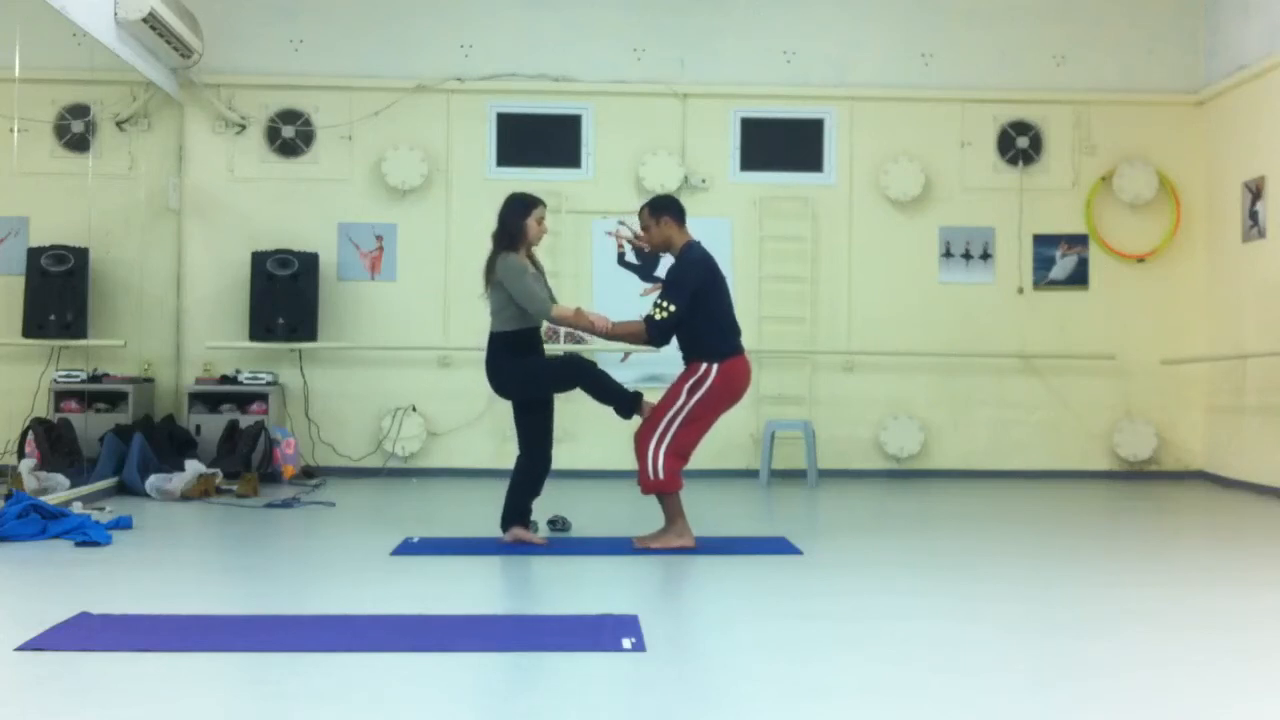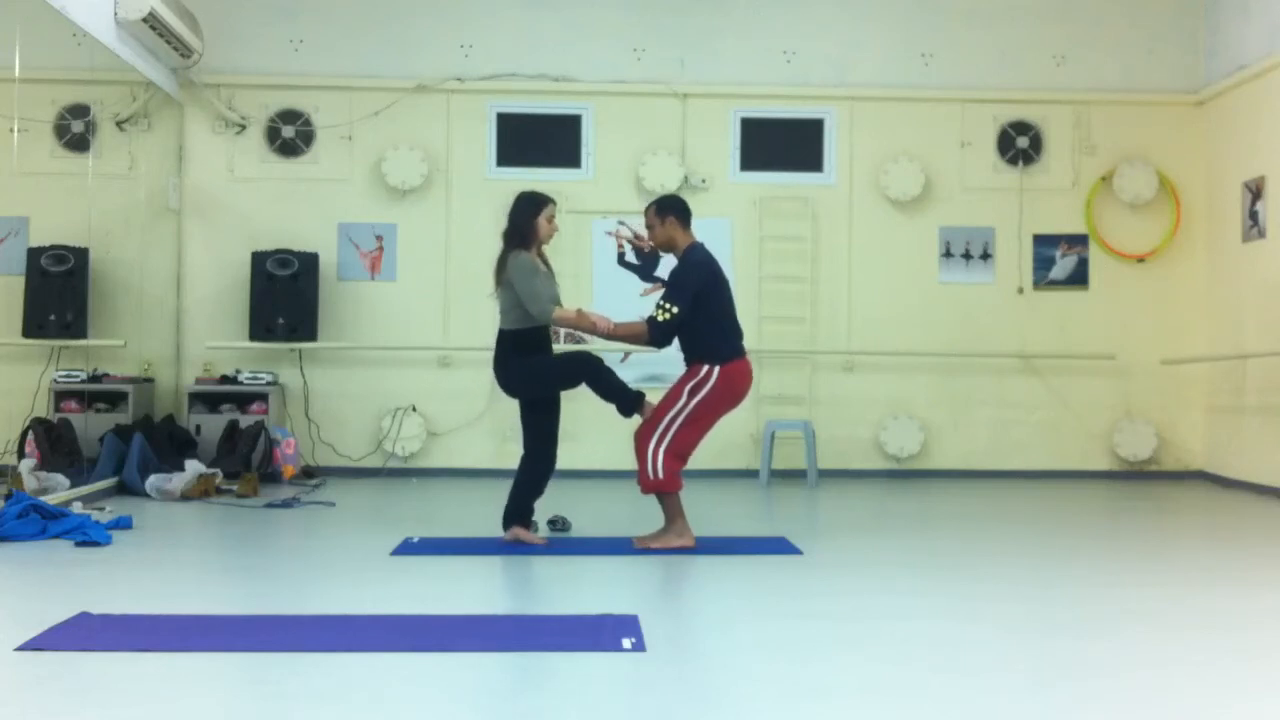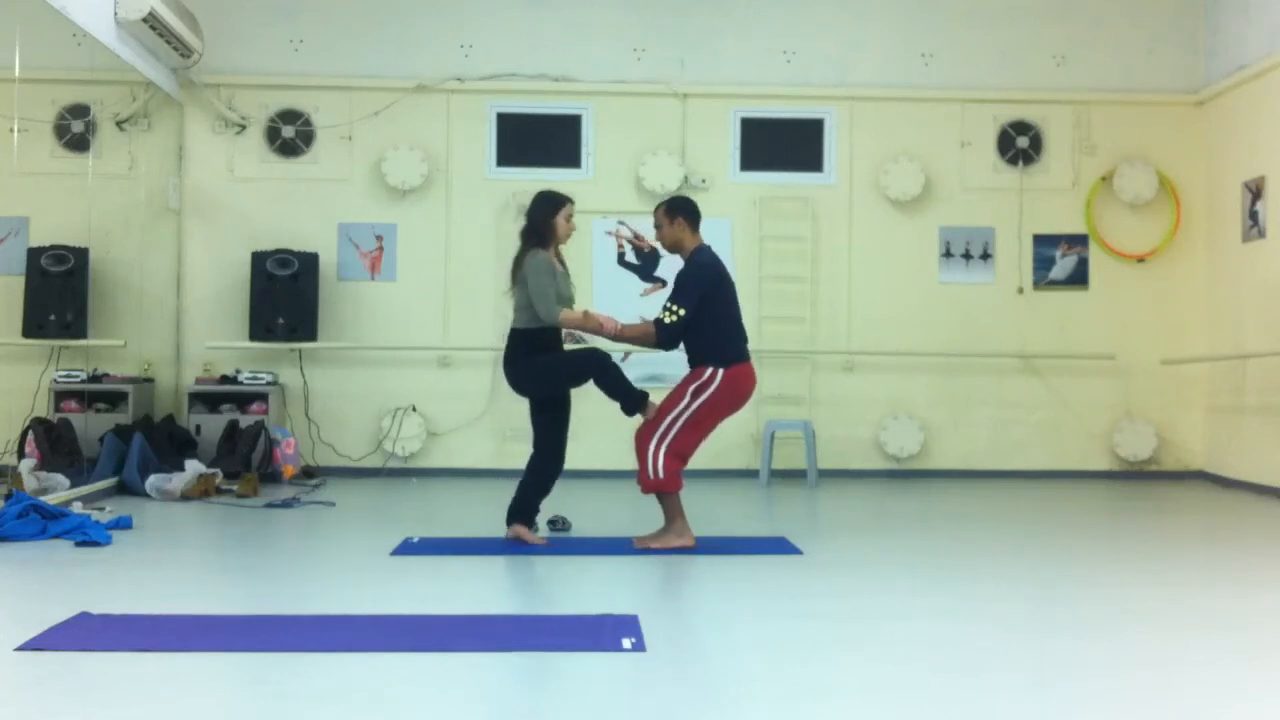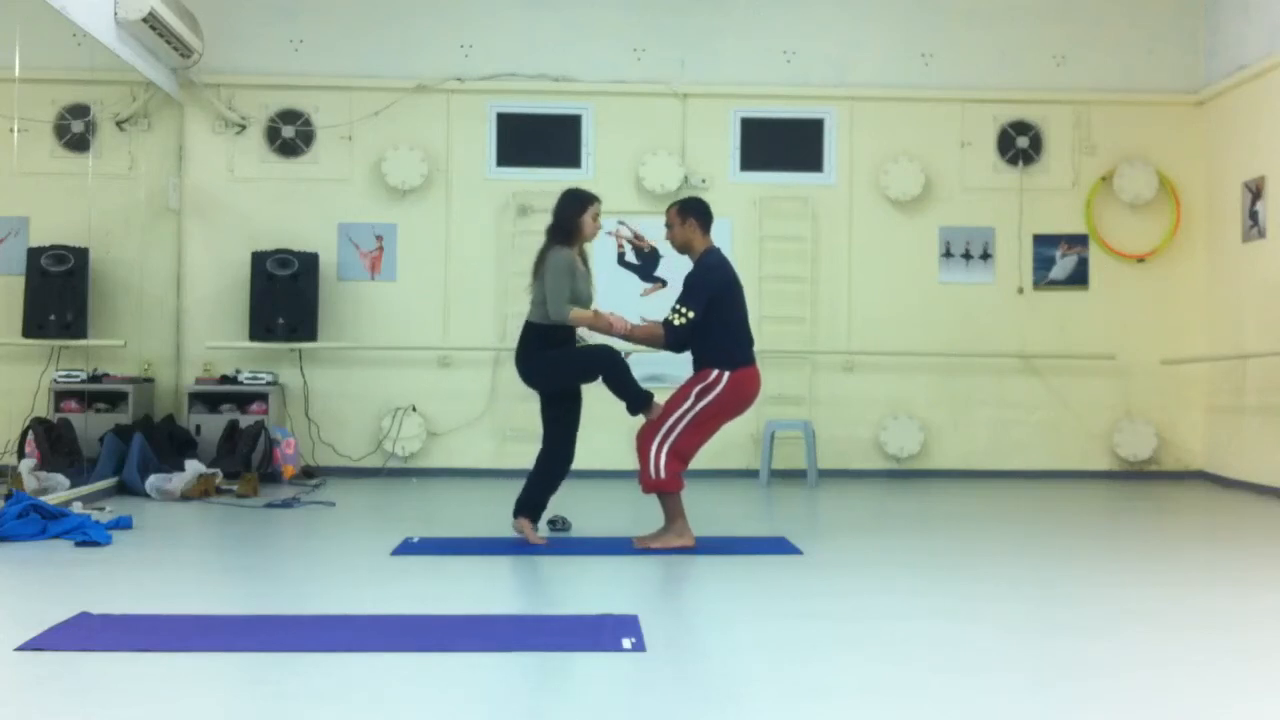
dt=0.2s
person 1, frame 1
left shoulder: (531, 263)
right shoulder: (507, 263)
left elbow: (551, 310)
right elbow: (540, 308)
left wrist: (585, 321)
right wrist: (585, 316)
left hip: (528, 360)
right hip: (508, 362)
left knee: (537, 451)
right knee: (579, 368)
left ankle: (515, 524)
right ankle: (638, 406)
person 1, frame 2
left shoulder: (539, 261)
right shoulder: (519, 261)
left elbow: (552, 314)
right elbow: (541, 311)
left wrist: (589, 323)
right wrist: (587, 318)
left hip: (535, 359)
right hip: (516, 361)
left knee: (541, 451)
right knee: (586, 365)
left ankle: (516, 523)
right ankle: (640, 406)
person 1, frame 3
left shoulder: (554, 260)
right shoulder: (537, 259)
left elbow: (558, 316)
right elbow: (548, 312)
left wrist: (596, 323)
right wrist: (594, 320)
left hip: (545, 358)
right hip: (526, 360)
left knee: (550, 450)
right knee: (595, 361)
left ankle: (519, 520)
right ankle: (643, 406)
person 1, frame 4
left shoulder: (578, 258)
right shoulder: (559, 257)
right elbow: (559, 312)
left wrist: (607, 321)
right wrist: (603, 321)
left hip: (557, 353)
right hip: (538, 355)
left knee: (560, 445)
right knee: (607, 359)
left ankle: (526, 517)
right ankle: (646, 408)
person 2, frame 1
left shoulder: (689, 265)
right shoulder: (694, 260)
left elbow: (656, 329)
right elbow: (664, 331)
left wrist: (603, 328)
right wrist: (610, 329)
left hip: (717, 371)
right hip: (718, 369)
left knee: (655, 442)
right knee: (656, 440)
left ankle: (679, 530)
right ankle: (674, 527)
person 2, frame 2
left shoulder: (691, 267)
right shoulder: (697, 262)
left elbow: (658, 331)
right elbow: (667, 331)
left wrist: (604, 329)
right wrist: (612, 329)
left hip: (718, 374)
right hip: (719, 371)
left knee: (654, 441)
right knee: (656, 440)
left ankle: (678, 530)
right ankle: (675, 527)
person 2, frame 3
left shoulder: (697, 269)
right shoulder: (704, 264)
left elbow: (666, 334)
right elbow: (676, 331)
left wrist: (613, 330)
right wrist: (621, 329)
left hip: (721, 376)
right hip: (723, 373)
left knee: (655, 441)
right knee: (656, 440)
left ankle: (678, 530)
right ankle: (674, 527)
person 2, frame 4
left shoulder: (706, 272)
right shoulder: (713, 266)
left elbow: (676, 337)
right elbow: (688, 332)
left wrist: (622, 331)
right wrist: (633, 328)
left hip: (726, 379)
right hip: (727, 376)
left knee: (657, 441)
right knee: (658, 440)
left ankle: (678, 530)
right ankle: (674, 527)
